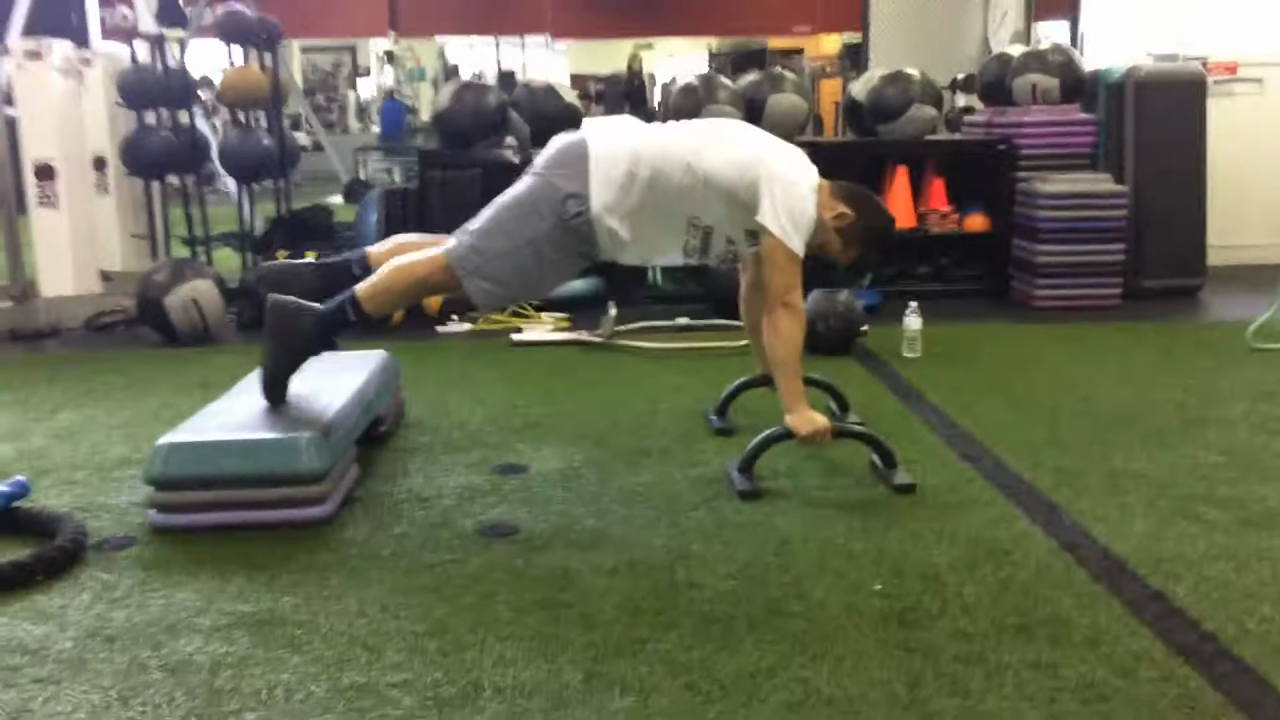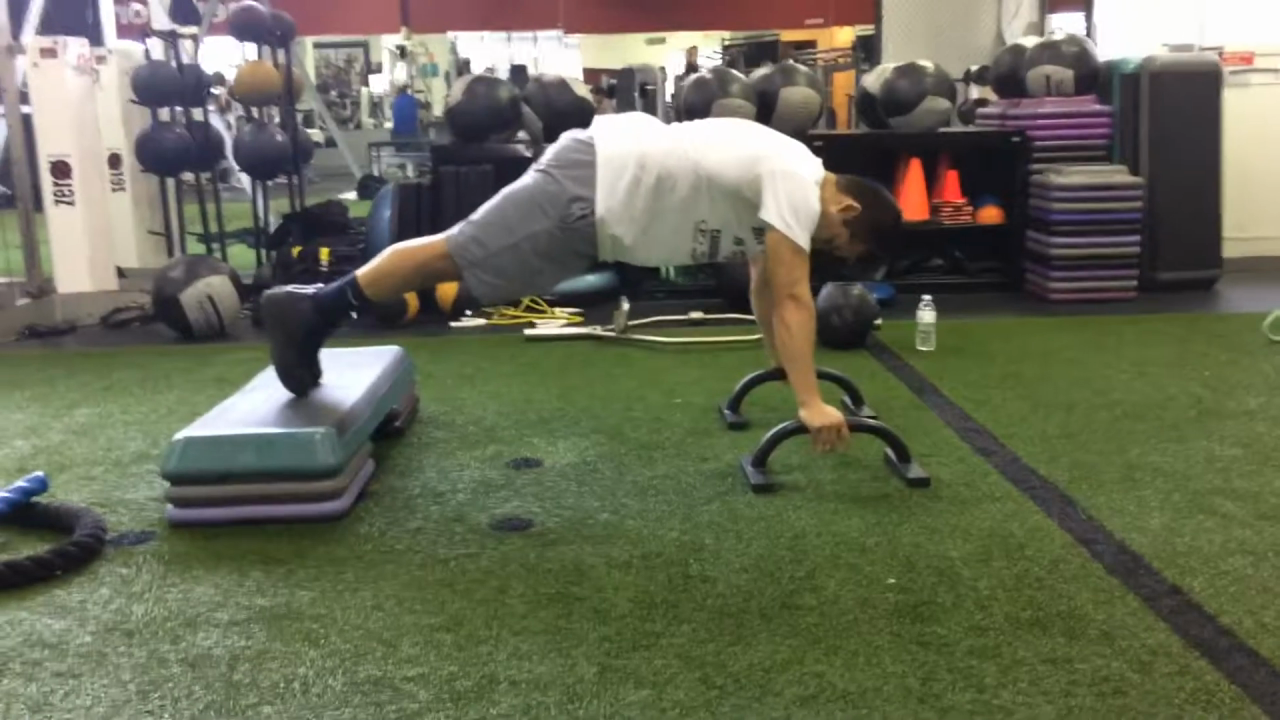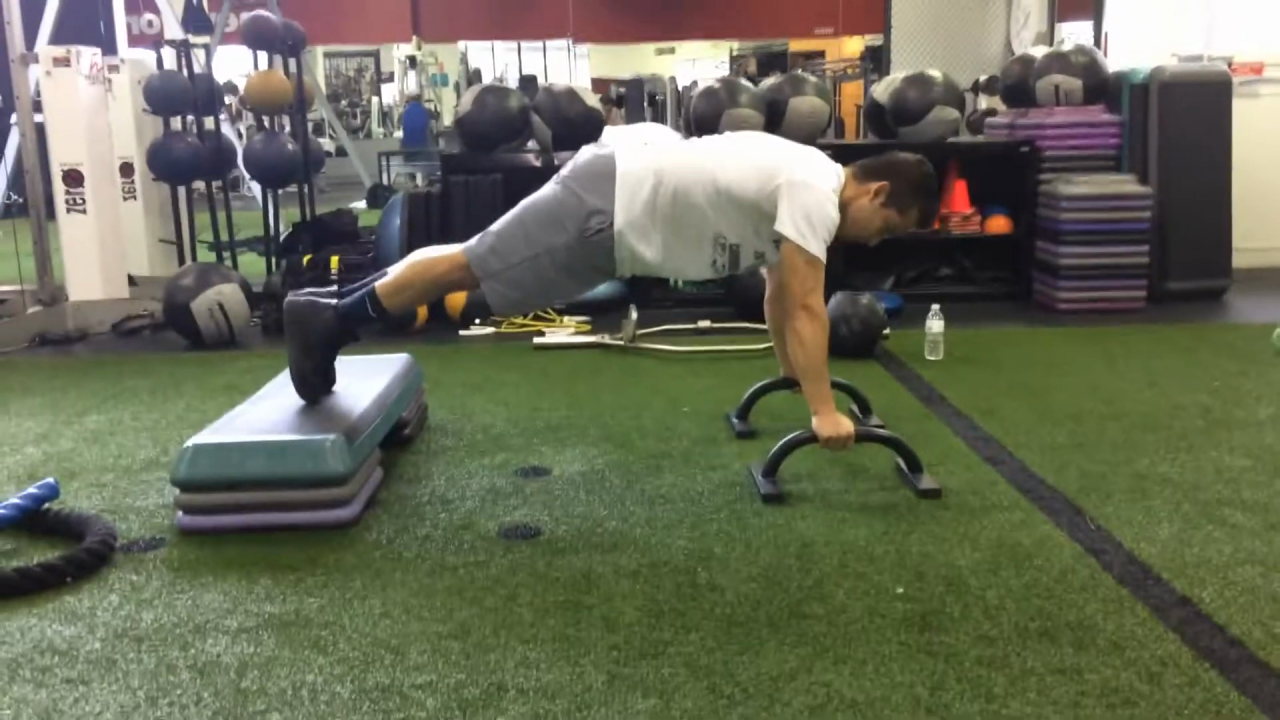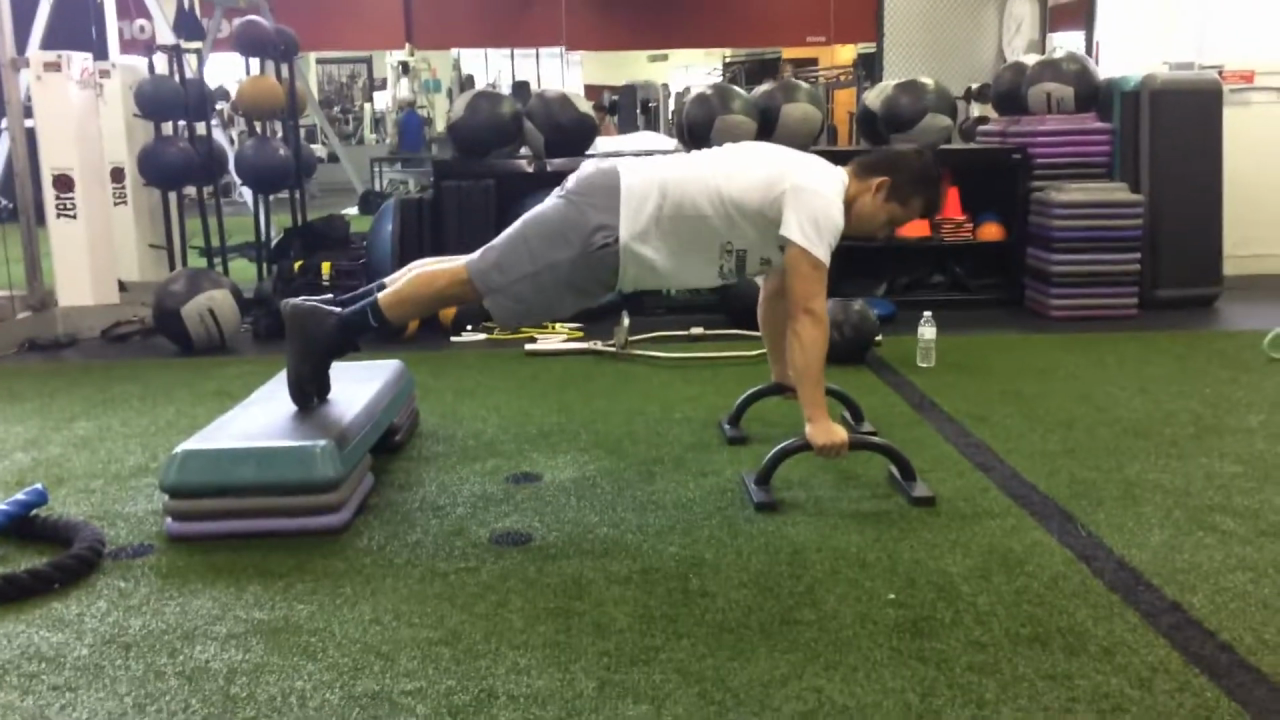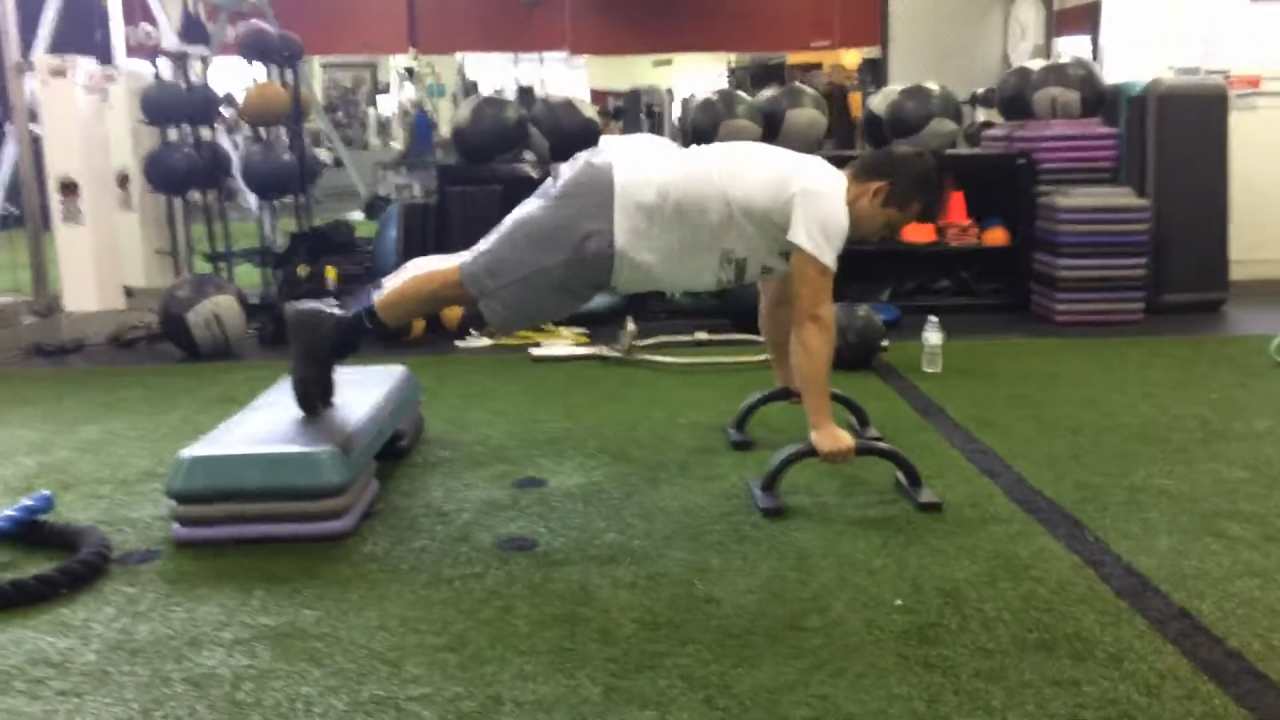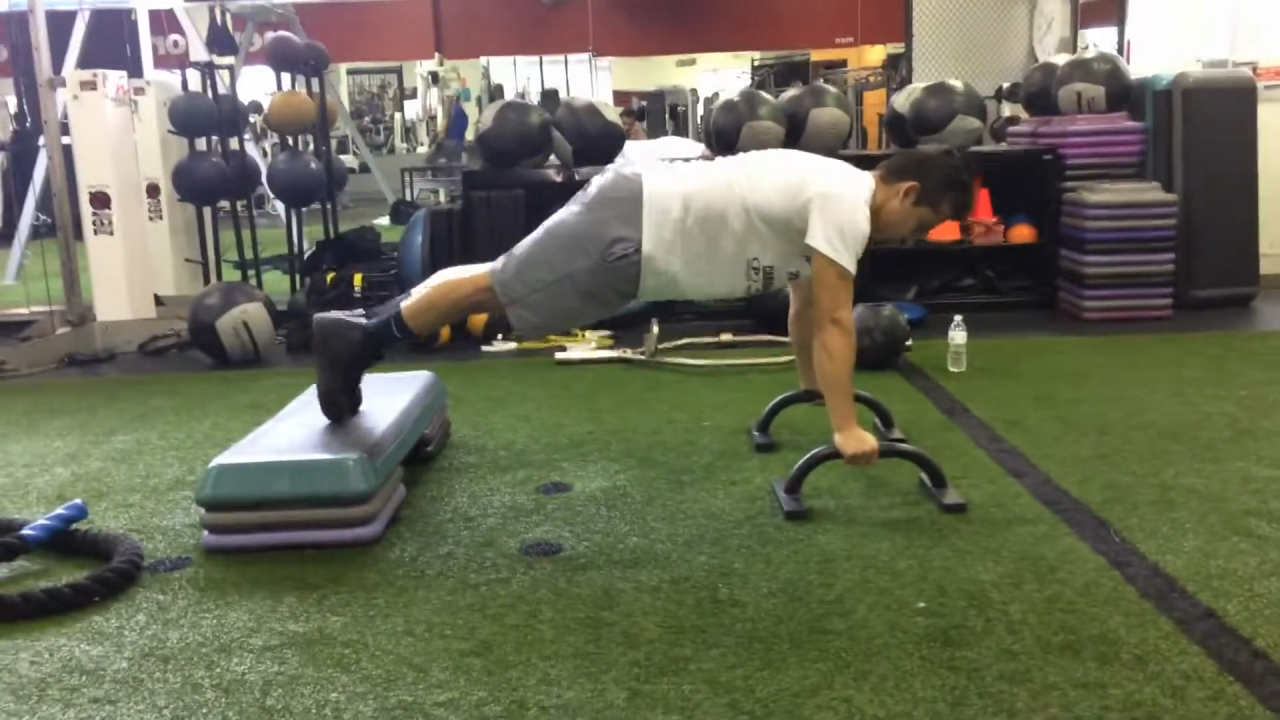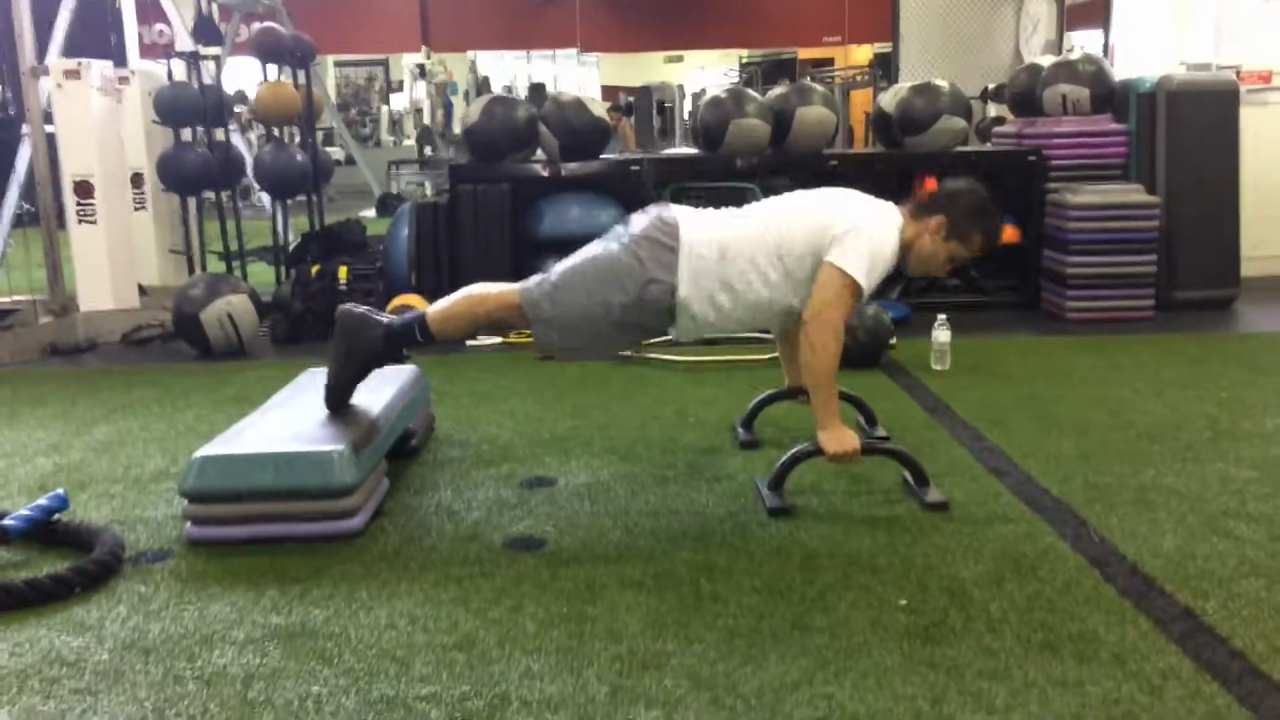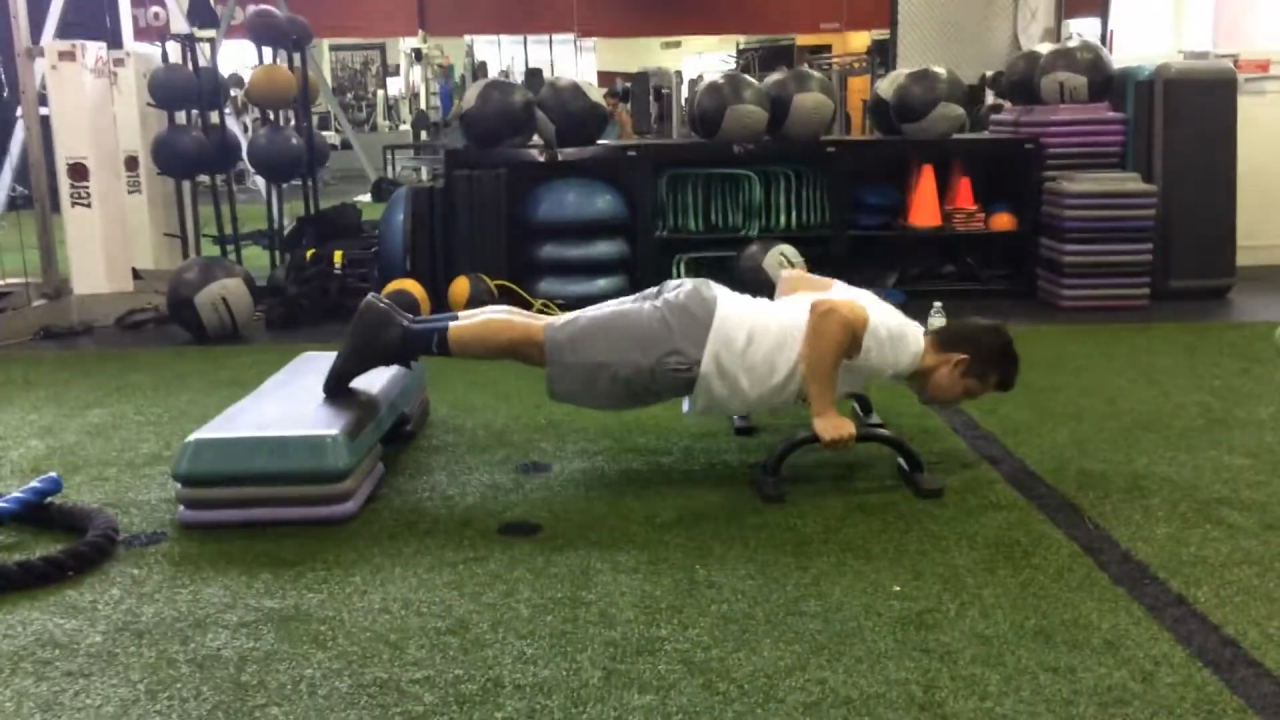
dt=0.5s
person 1, frame 1
left shoulder: (776, 183)
right shoulder: (795, 195)
left elbow: (756, 287)
right elbow: (784, 304)
left wrist: (770, 370)
right wrist: (796, 408)
left hip: (597, 177)
right hip: (589, 188)
left knee: (462, 253)
right knee: (453, 266)
left ankle: (319, 276)
right ankle: (309, 326)
person 1, frame 2
left shoulder: (782, 181)
right shoulder: (798, 189)
left elbow: (765, 282)
right elbow: (792, 298)
left wrist: (783, 365)
right wrist: (810, 401)
left hip: (604, 175)
right hip: (593, 189)
left knee: (458, 252)
right knee: (453, 254)
left ankle: (317, 304)
right ankle: (310, 310)
person 1, frame 3
left shoulder: (806, 183)
right shoulder: (817, 196)
left elbow: (780, 290)
right elbow: (805, 307)
left wrist: (792, 371)
right wrist: (824, 410)
left hip: (617, 194)
right hip: (607, 204)
left knee: (473, 261)
right knee: (470, 267)
left ankle: (338, 303)
right ankle: (329, 320)
person 1, frame 4
left shoulder: (806, 187)
right shoulder: (821, 198)
left elbow: (776, 294)
right elbow: (808, 311)
left wrist: (782, 374)
right wrist: (817, 417)
left hip: (617, 207)
right hip: (610, 222)
left knee: (475, 272)
right knee: (472, 282)
left ankle: (336, 310)
right ankle: (330, 326)
person 1, frame 5
left shoulder: (806, 190)
right shoulder: (828, 205)
left elbow: (779, 298)
right elbow: (815, 317)
left wrist: (787, 380)
right wrist: (822, 424)
left hip: (609, 194)
right hip: (604, 216)
left knee: (471, 272)
right knee: (466, 281)
left ankle: (336, 318)
right ankle: (330, 328)
person 1, frame 6
left shoulder: (834, 196)
right shoulder: (847, 204)
left elbow: (807, 305)
right elbow: (834, 320)
left wrist: (811, 384)
right wrist: (846, 427)
left hip: (638, 215)
right hip: (631, 227)
left knee: (497, 280)
right knee: (496, 288)
left ankle: (366, 328)
right ankle: (357, 339)
person 1, frame 7
left shoulder: (865, 218)
right shoulder: (880, 236)
left elbow: (788, 279)
right elbow: (823, 323)
left wrist: (795, 378)
right wrist: (829, 423)
left hip: (671, 248)
right hip: (666, 272)
left knee: (524, 303)
right knee: (520, 306)
left ankle: (384, 327)
right ankle: (378, 335)
person 1, frame 8
left shoulder: (881, 323)
right shoulder: (898, 342)
left elbow: (792, 279)
right elbow: (828, 314)
left wrist: (799, 375)
right wrist: (824, 411)
left hip: (698, 311)
right hip: (692, 344)
left knee: (542, 331)
right knee: (538, 343)
left ankle: (401, 324)
right ankle: (396, 333)
